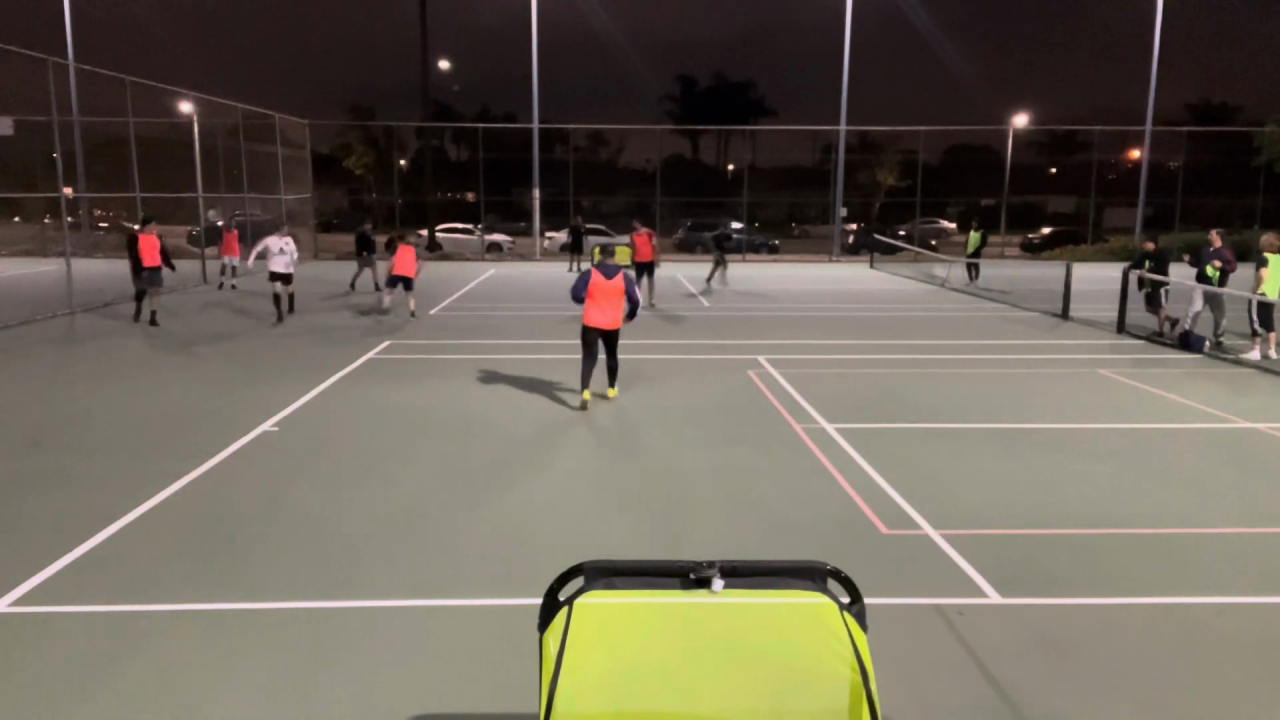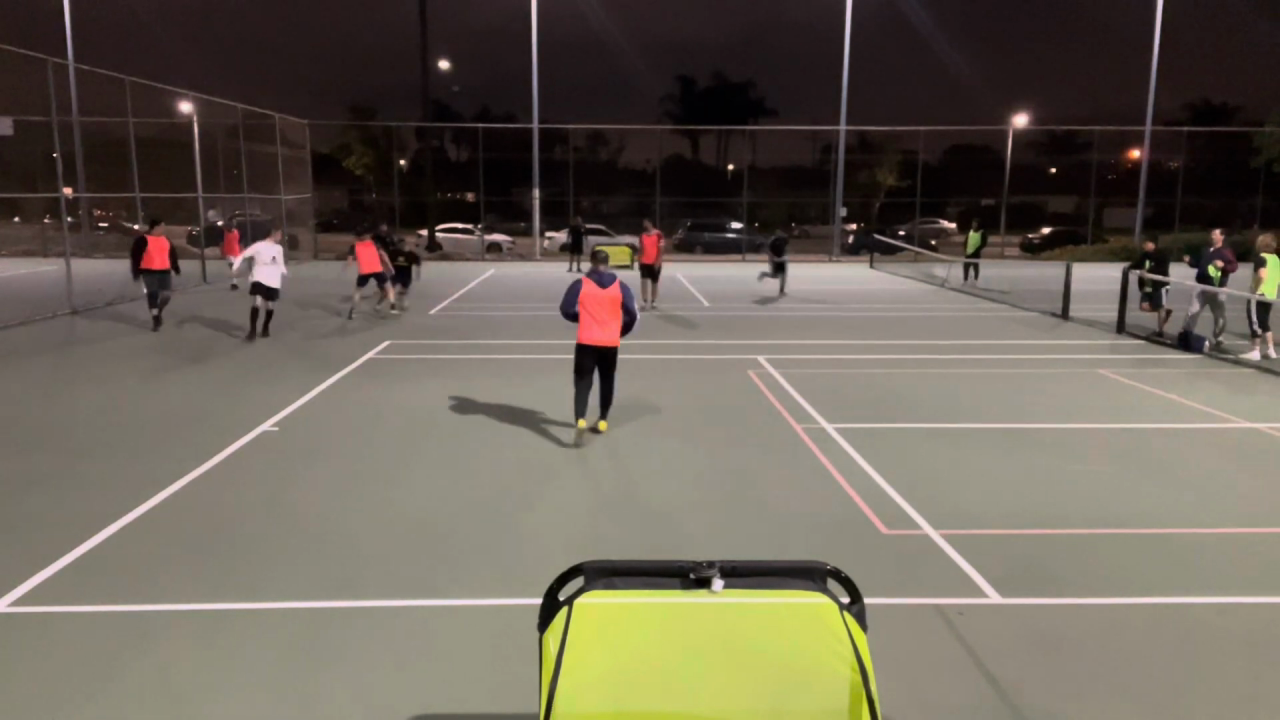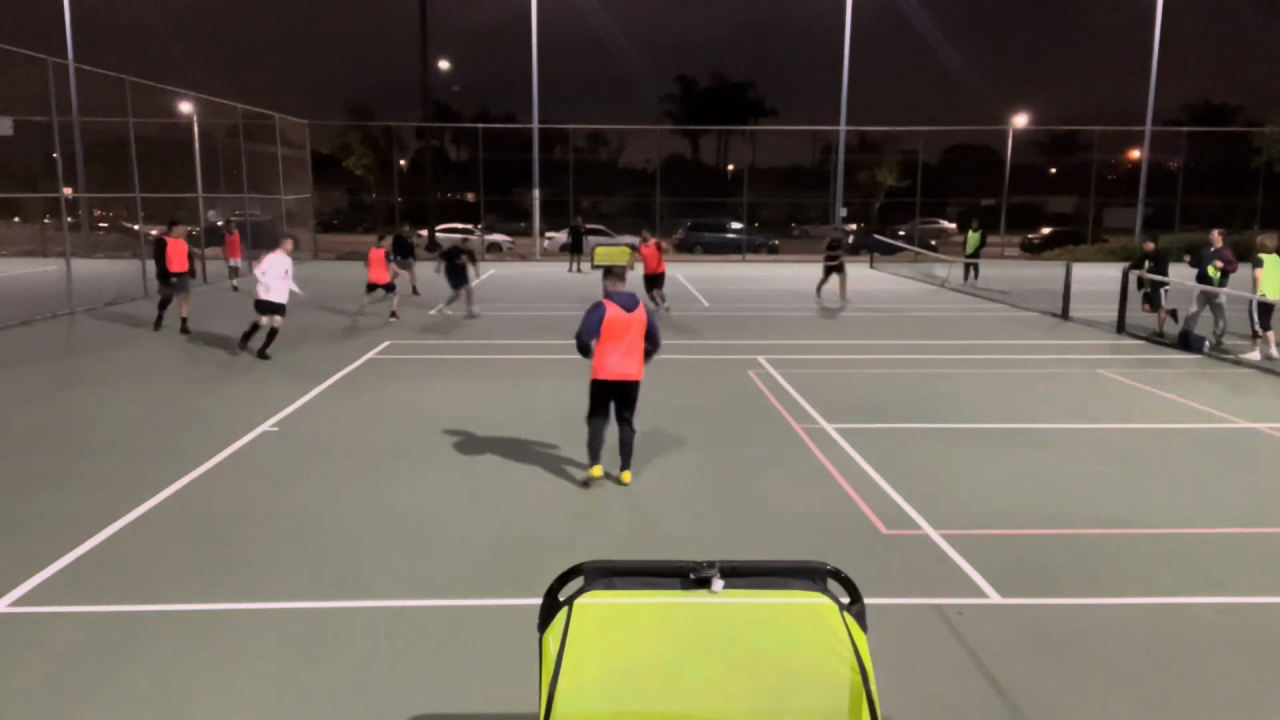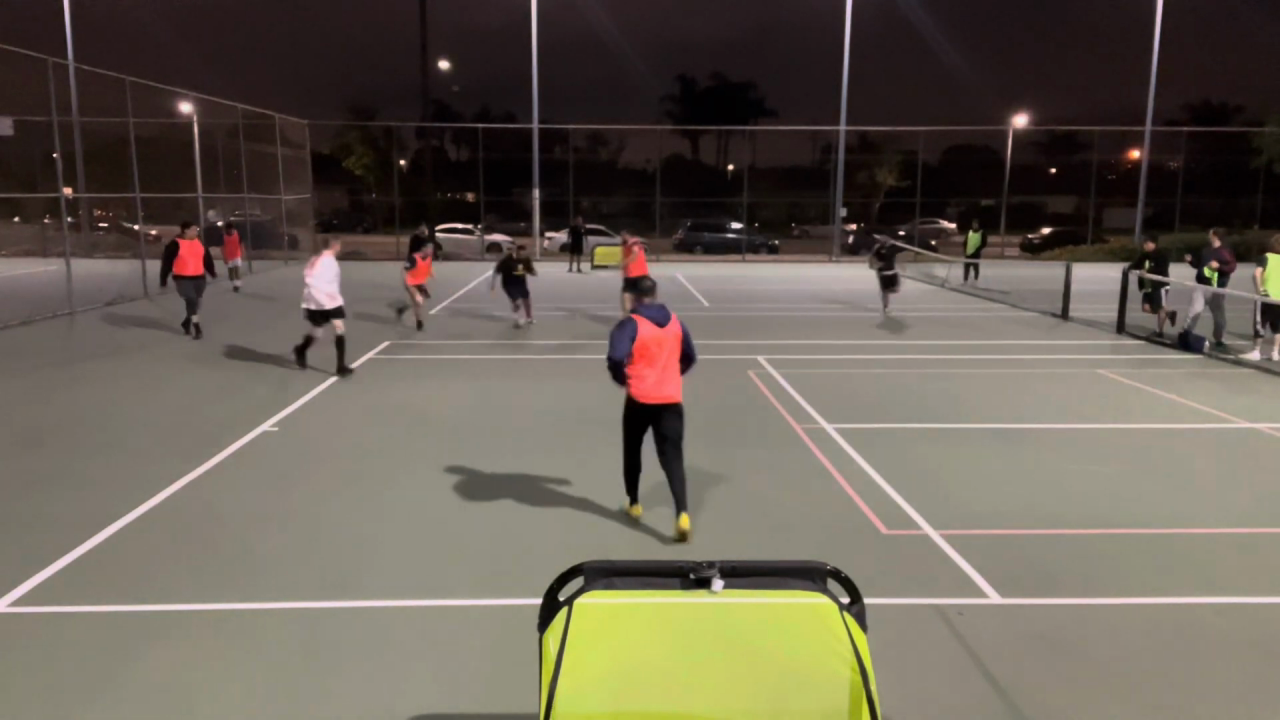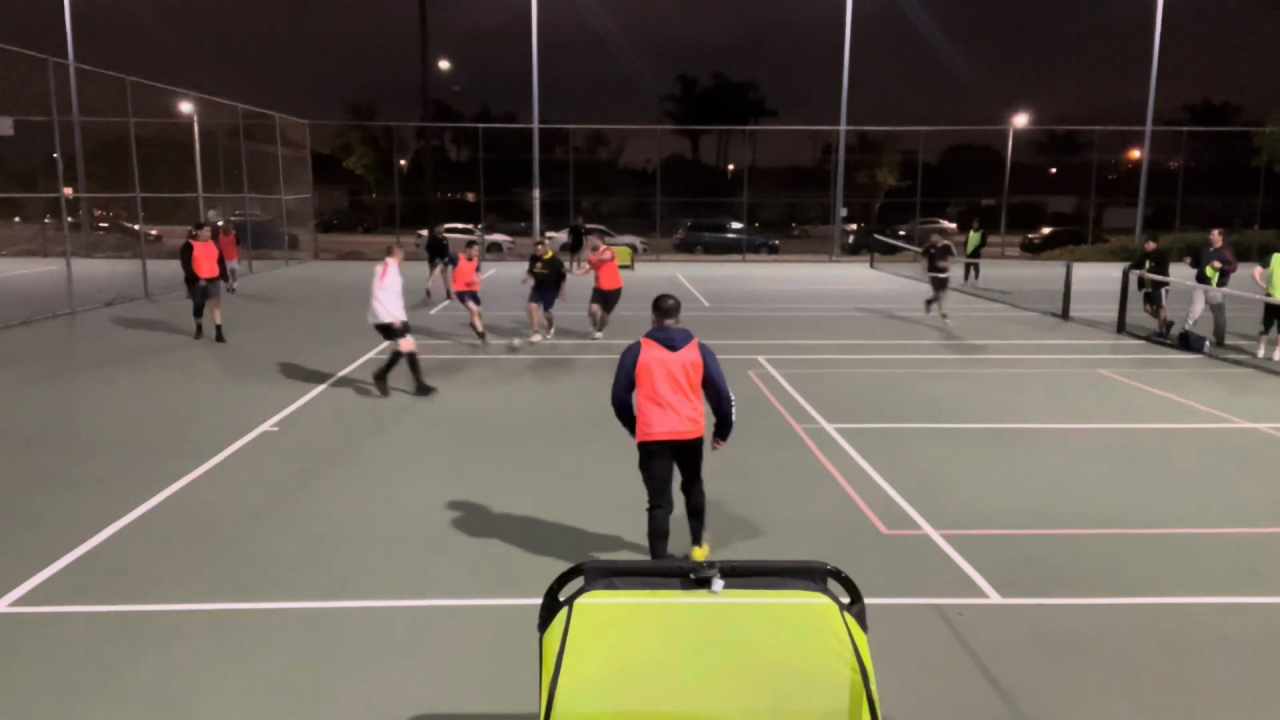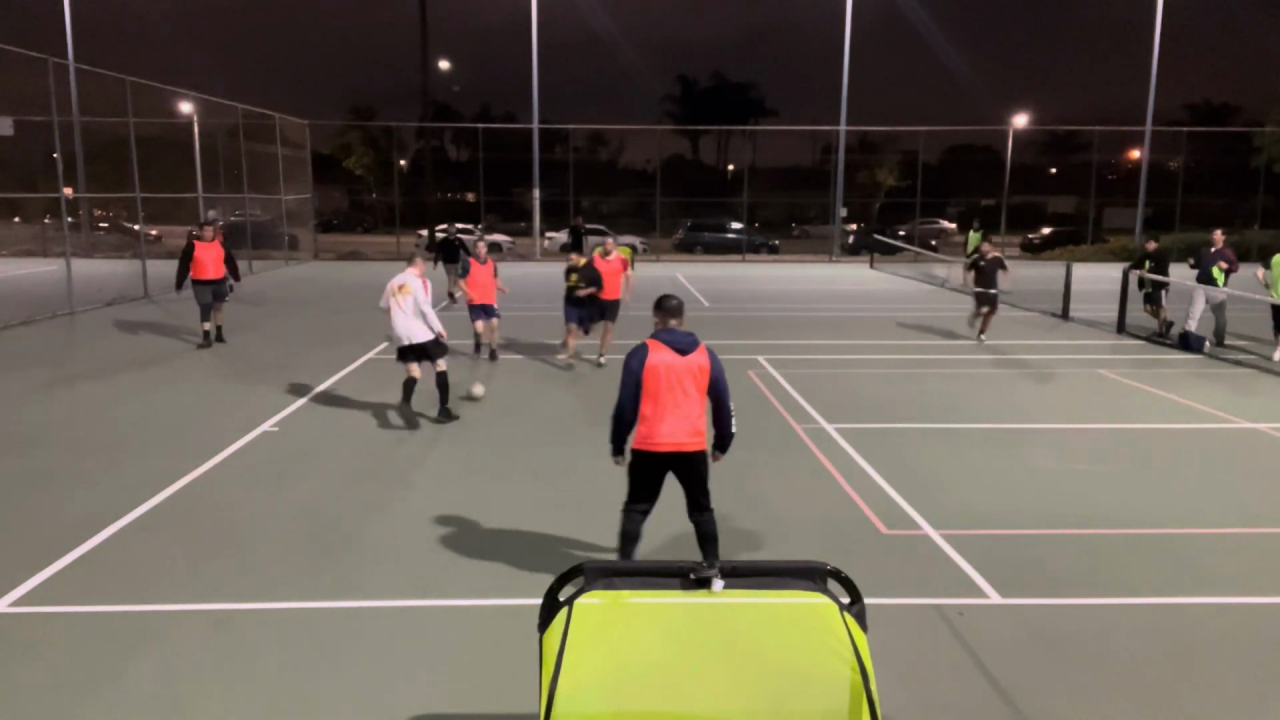
dt=0.5s
person 1, frame 1
left shoulder: (589, 274)
right shoulder: (625, 277)
left elbow: (575, 295)
right elbow: (635, 301)
right wrist: (630, 315)
left hip: (591, 323)
right hip: (613, 325)
left knee: (589, 358)
right knee: (612, 355)
left ankle: (586, 392)
right ankle: (611, 388)
person 1, frame 2
left shoulder: (580, 284)
right shoulder: (620, 287)
left elbow: (566, 309)
right elbow: (632, 315)
right wrist: (620, 333)
left hip: (586, 342)
right hip: (610, 343)
left knee: (583, 382)
right knee: (607, 382)
left ankle: (580, 422)
right ankle: (603, 421)
person 1, frame 3
left shoulder: (600, 308)
right shoulder: (642, 309)
left elbow: (583, 338)
right elbow: (654, 343)
left wrist: (588, 353)
left hip: (603, 375)
right hip: (632, 375)
left knee: (597, 420)
right knee: (626, 422)
left ankle: (595, 466)
right ankle: (626, 471)
person 1, frame 4
left shoulder: (630, 325)
right shoulder: (675, 323)
left elbow: (615, 358)
right elbow: (689, 358)
left wrist: (621, 378)
left hip: (639, 399)
right hip: (672, 400)
left knee: (632, 450)
right knee: (673, 458)
left ankle: (634, 505)
right ankle: (683, 516)
person 1, frame 5
left shoulder: (636, 351)
right shoulder: (700, 351)
left elbow: (619, 398)
right elbow: (722, 395)
left wrist: (635, 427)
right wrist: (722, 431)
left hip: (652, 437)
right hip: (692, 433)
left knee: (660, 505)
right knee: (693, 486)
right ankle: (698, 546)
person 1, frame 6
left shoulder: (642, 354)
right shoulder: (706, 355)
left elbow: (626, 406)
right elbow: (723, 404)
left wrist: (618, 446)
right wrist: (722, 444)
left hip: (651, 446)
right hip: (693, 446)
left knee: (636, 509)
right knee: (701, 511)
right ankle: (712, 569)
